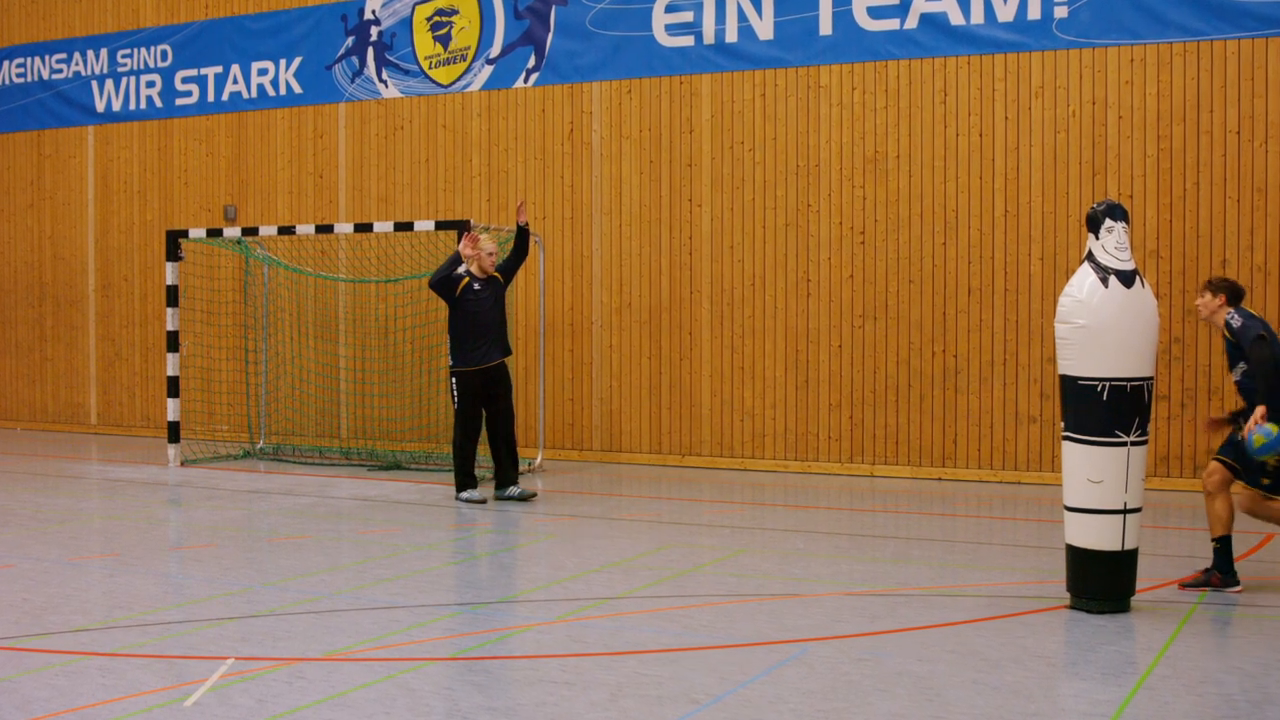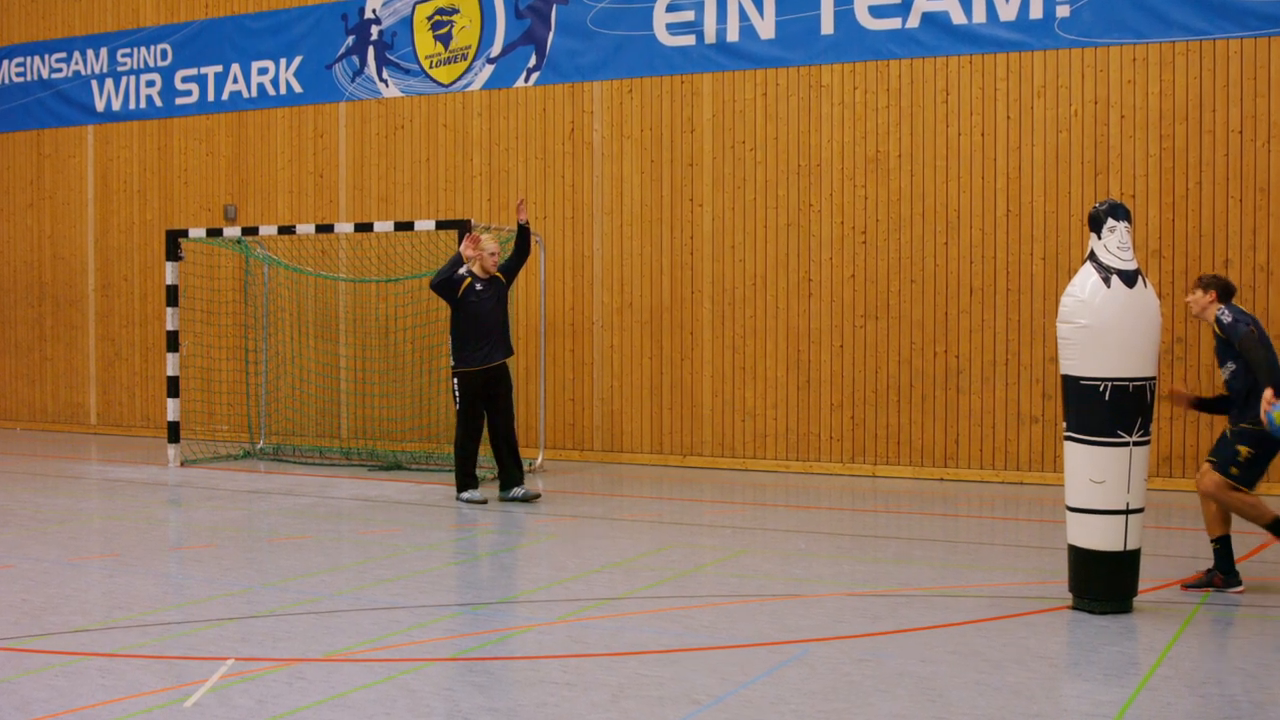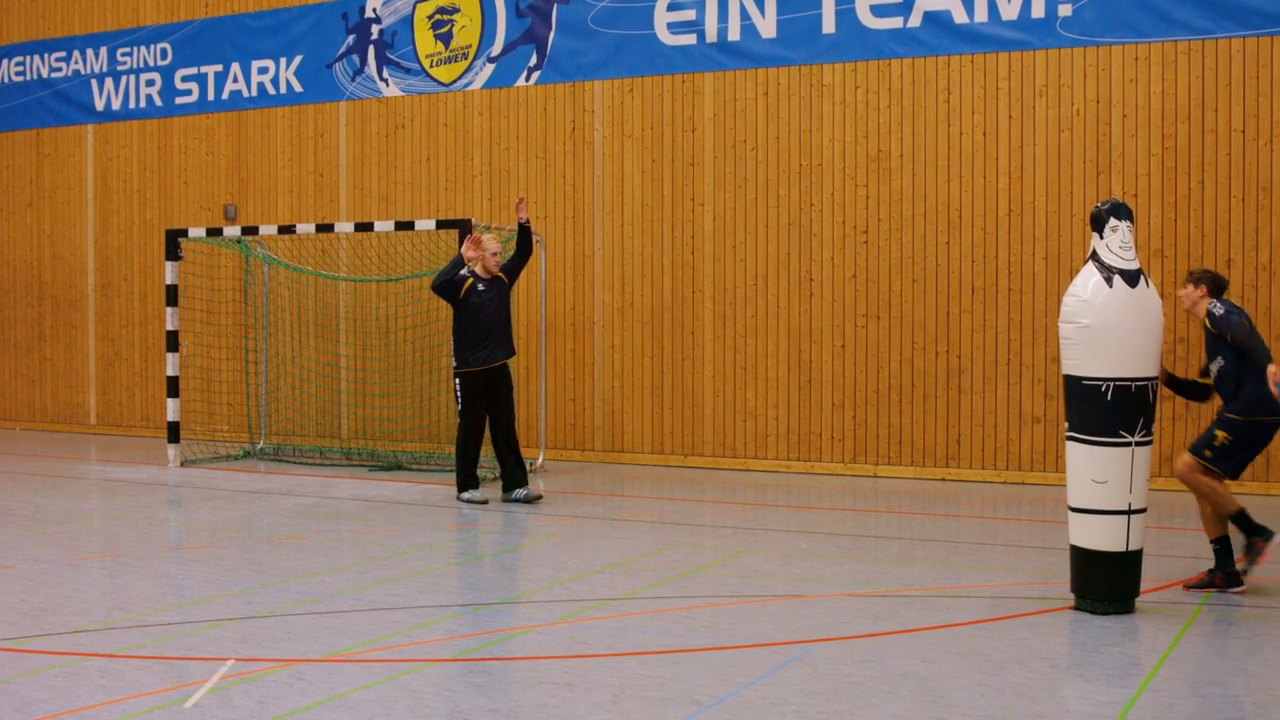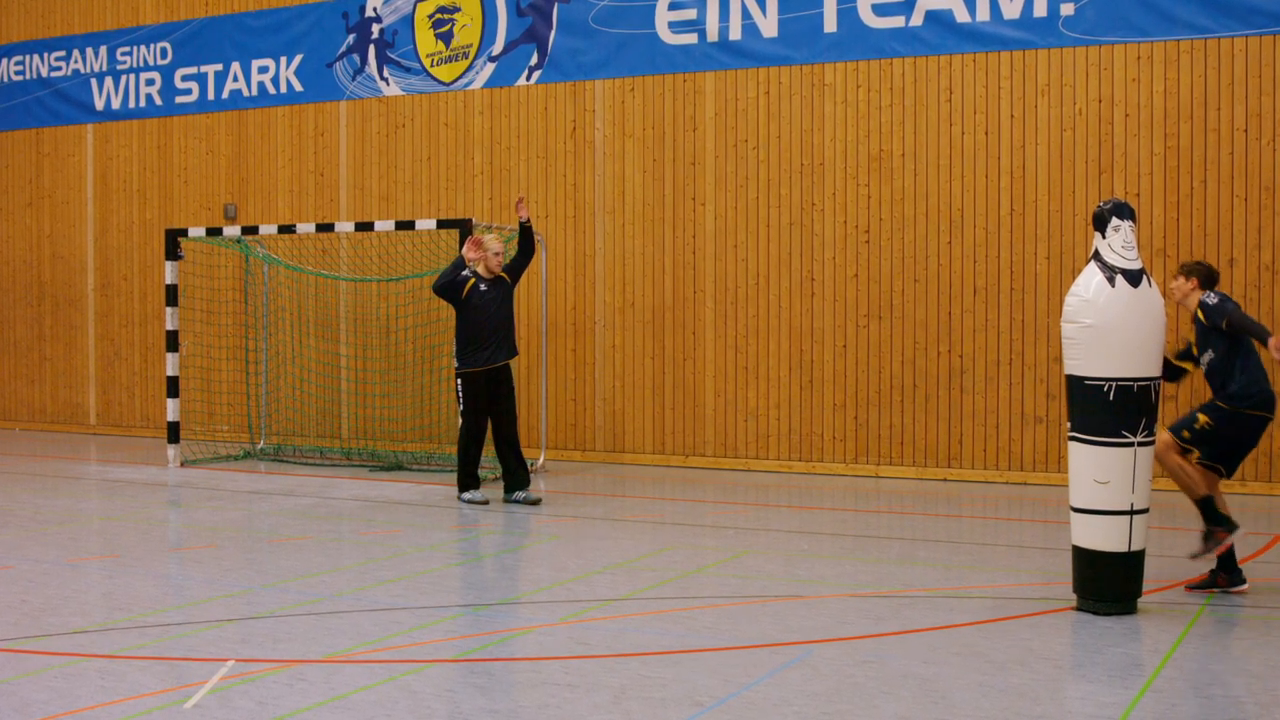
dt=0.2s
person 1, frame 1
left shoulder: (1238, 320)
right shoulder: (1233, 332)
right wrist: (1232, 420)
left knee: (1254, 501)
right knee: (1214, 480)
right ankle: (1223, 571)
person 1, frame 2
left shoulder: (1228, 316)
right shoulder: (1225, 329)
left elbow: (1254, 347)
right wrist: (1194, 402)
right hip: (1244, 419)
left knee: (1217, 486)
right knee: (1206, 483)
right ankle: (1224, 571)
person 1, frame 3
left shoulder: (1219, 310)
right shoulder: (1213, 331)
left elbow: (1246, 336)
right elbow: (1204, 392)
right wrist: (1167, 377)
left hip: (1254, 410)
right hip: (1243, 411)
left knee: (1187, 468)
right knee: (1202, 479)
right ankle: (1226, 571)
person 1, frame 4
left shoulder: (1210, 303)
right shoulder: (1199, 334)
left elbow: (1239, 319)
right elbow: (1174, 372)
left hip: (1242, 402)
right hip: (1245, 406)
left knee: (1166, 445)
right knee: (1202, 477)
left ankle: (1221, 524)
right ankle: (1228, 572)
person 2, frame 1
left shoulder: (498, 279)
right shoulder: (459, 283)
left elbow: (519, 255)
right elbow: (435, 281)
left wrist: (522, 226)
right wrist: (459, 255)
left hip: (496, 366)
right hip: (466, 369)
left knee: (503, 424)
right knee: (468, 428)
left ankle: (506, 484)
right ankle: (465, 486)
person 2, frame 2
left shoulder: (500, 279)
right shoulder: (461, 283)
left elbow: (521, 254)
right elbow: (436, 283)
left wrist: (523, 224)
right wrist: (460, 257)
left hip: (497, 367)
right hip: (467, 370)
left knee: (504, 426)
right knee: (469, 428)
left ankle: (511, 484)
right ankle: (466, 487)
person 2, frame 3
left shoulder: (502, 279)
right shoulder: (463, 283)
left elbow: (524, 253)
right elbow: (437, 285)
left wrist: (523, 222)
right wrist: (462, 258)
left hip: (499, 367)
right hip: (469, 370)
left knee: (505, 427)
right knee: (471, 429)
left ankle: (514, 485)
right ankle: (467, 487)
person 2, frame 4
left shoulder: (505, 279)
right shoulder: (465, 283)
left elbow: (526, 253)
right elbow: (439, 287)
left wrist: (524, 222)
right wrist: (463, 259)
left hip: (500, 368)
right hip: (471, 370)
left knee: (507, 428)
right knee: (473, 429)
left ankle: (516, 487)
right ankle: (467, 487)
